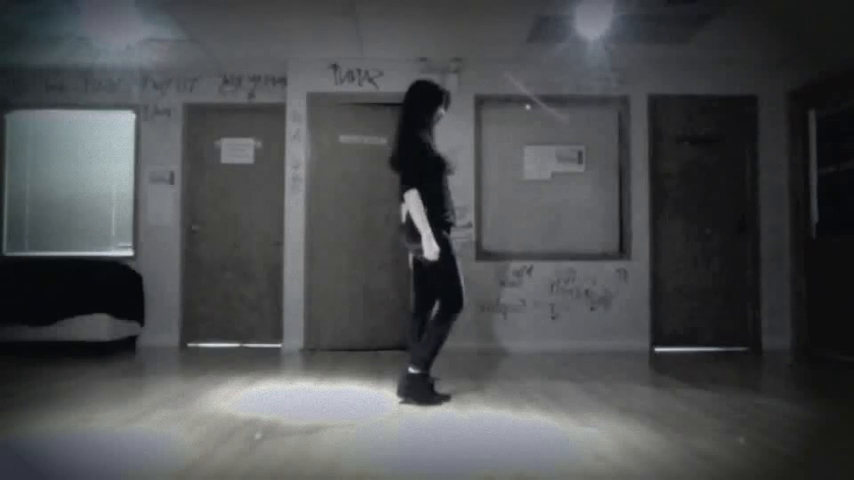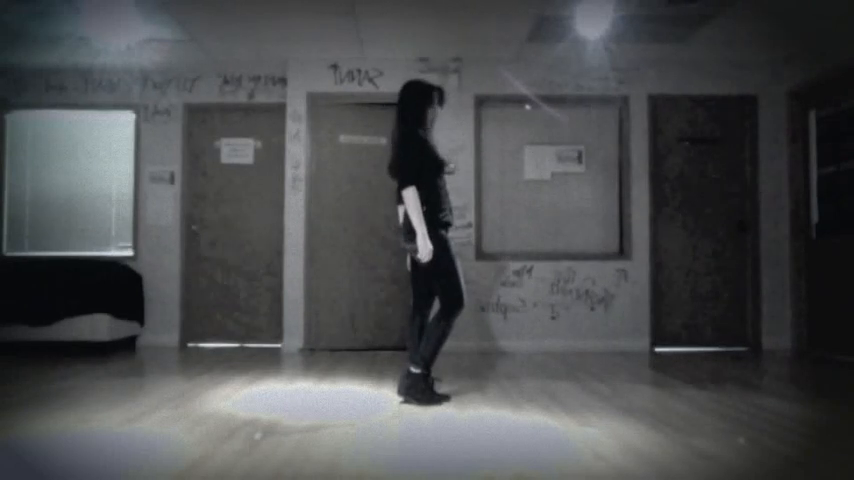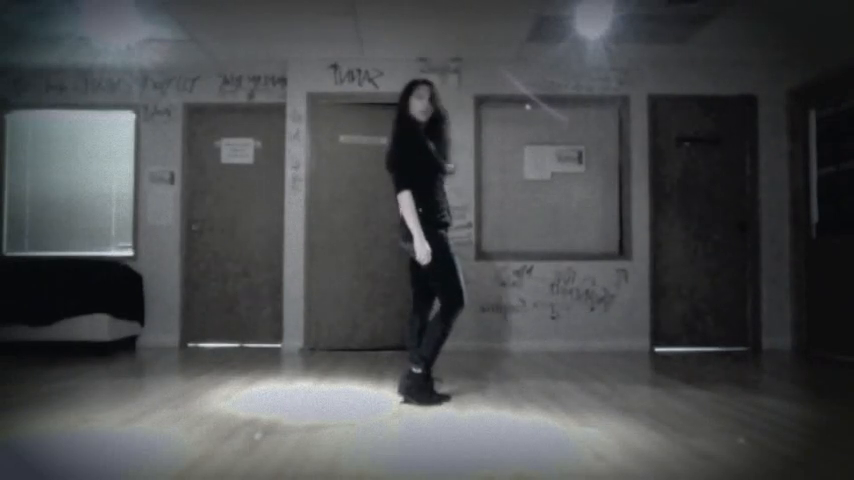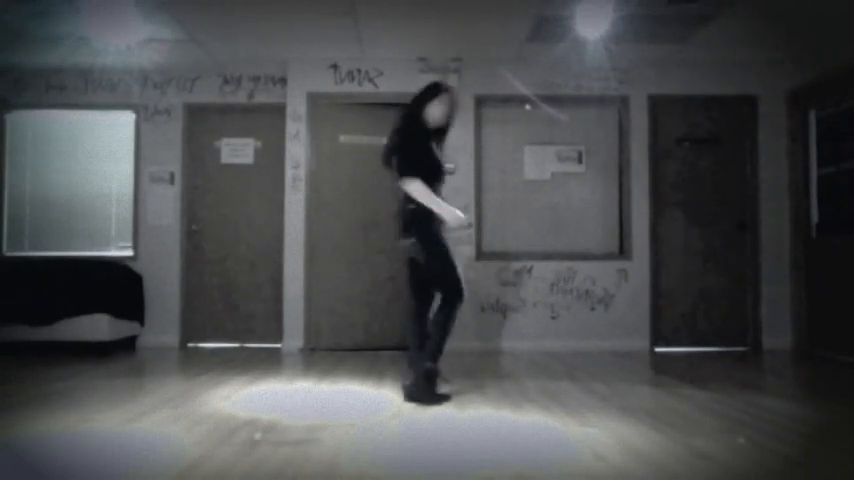
dt=1s
person 1, frame 1
left shoulder: (416, 142)
right shoulder: (416, 141)
right elbow: (410, 191)
left wrist: (417, 238)
right wrist: (427, 235)
left hip: (428, 232)
right hip: (431, 232)
left knee: (425, 305)
right knee: (451, 303)
left ankle: (416, 378)
right ankle: (414, 375)
person 1, frame 2
left shoulder: (412, 142)
right shoulder: (415, 140)
left elbow: (403, 195)
right elbow: (408, 187)
left wrist: (410, 237)
right wrist: (422, 234)
left hip: (422, 230)
right hip: (427, 230)
left knee: (422, 305)
right knee: (452, 302)
left ankle: (415, 379)
right ankle: (416, 375)
person 1, frame 3
left shoulder: (422, 139)
right shoulder: (407, 138)
right elbow: (403, 190)
right wrist: (419, 237)
left hip: (429, 230)
right hip: (425, 230)
left knee: (423, 304)
right knee: (452, 301)
left ankle: (416, 379)
right ankle: (416, 376)
person 1, frame 4
left shoulder: (415, 138)
right shoulder: (415, 135)
right elbow: (410, 180)
right wrist: (443, 209)
left hip: (416, 227)
right hip: (423, 227)
left knee: (422, 302)
right knee: (452, 295)
left ankle: (419, 378)
right ankle: (424, 374)
